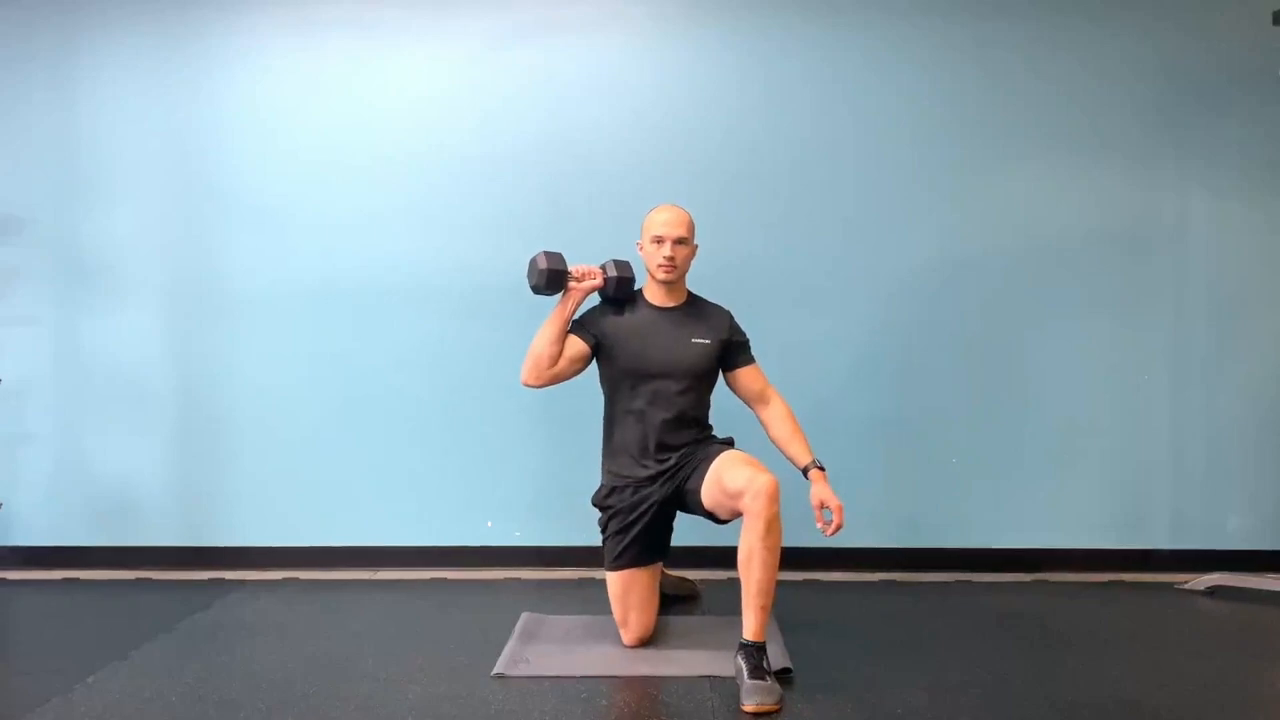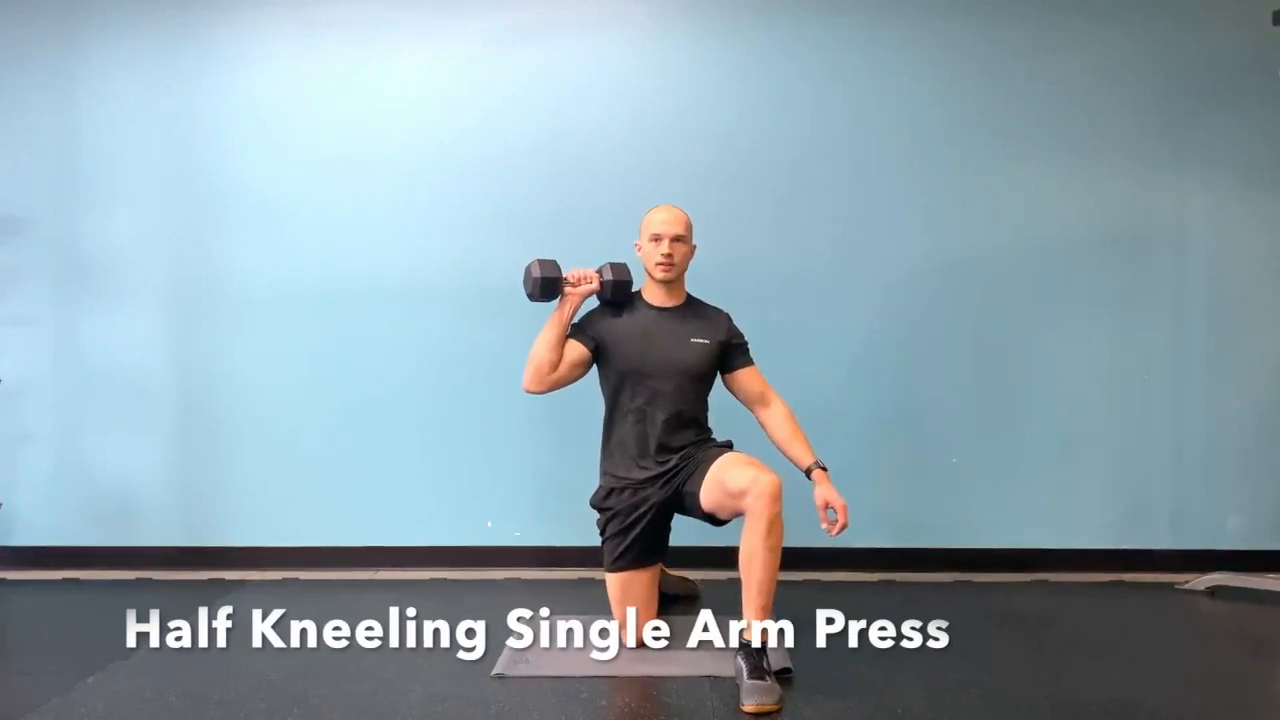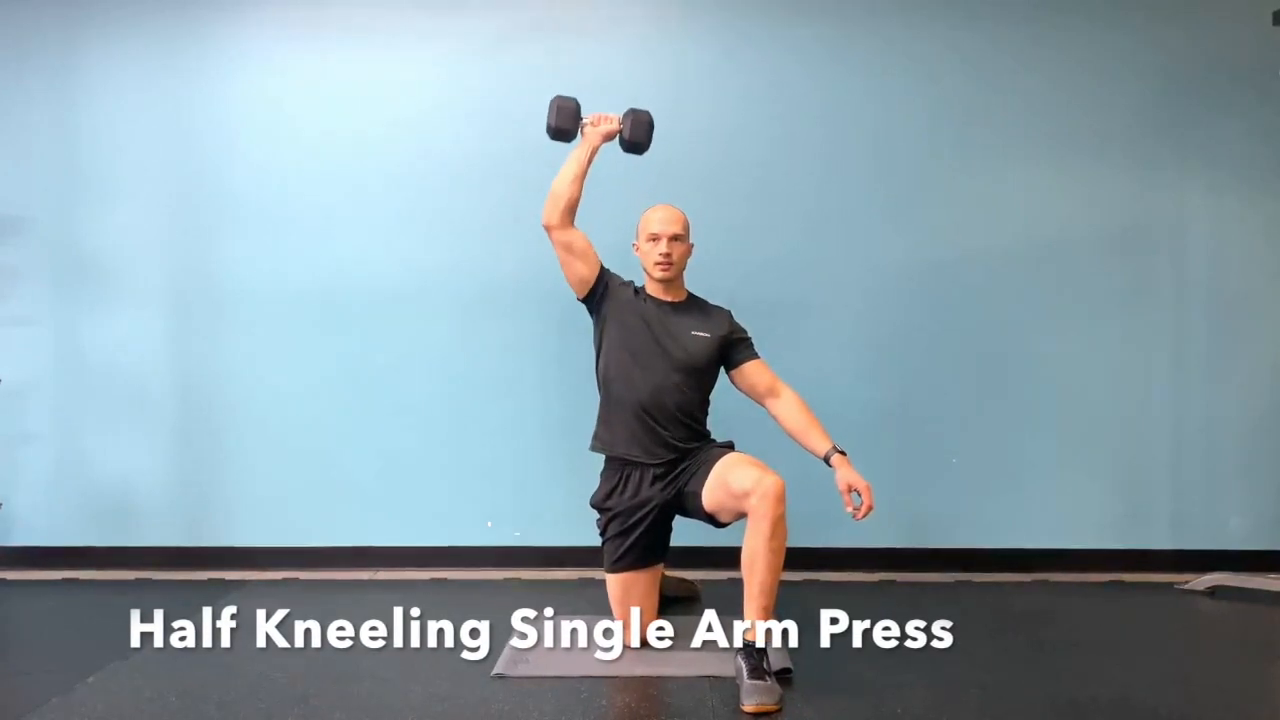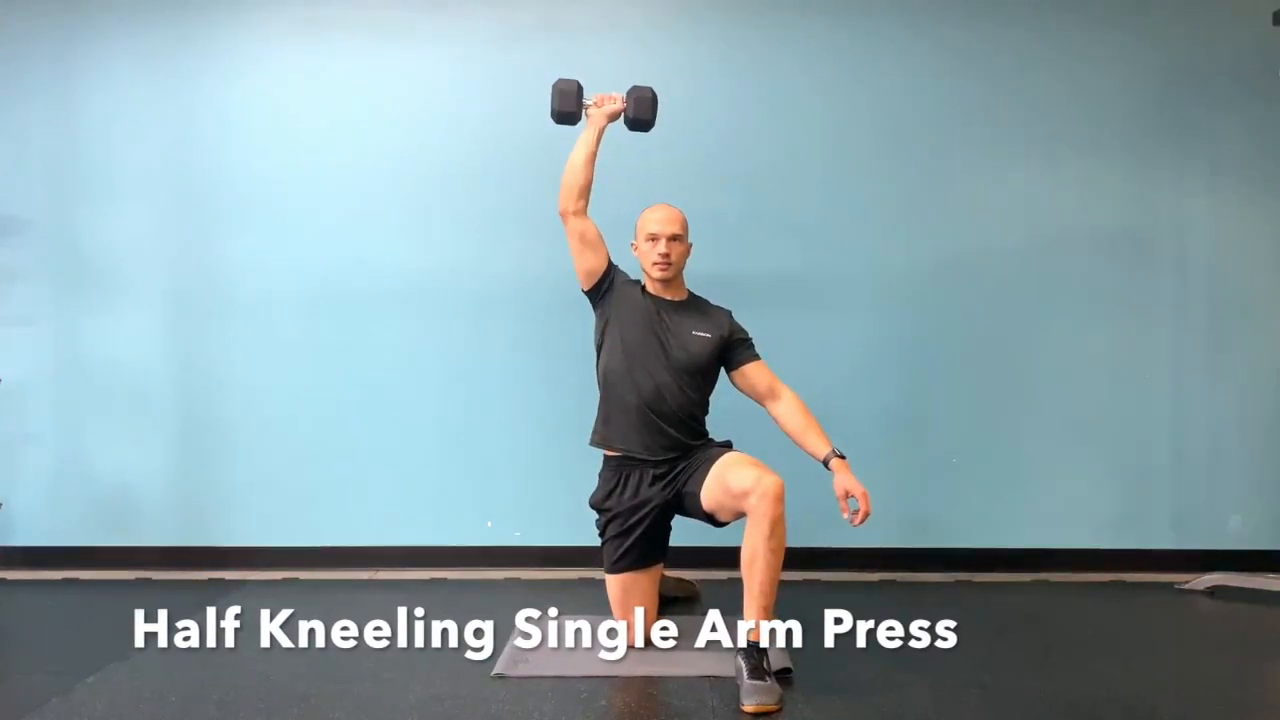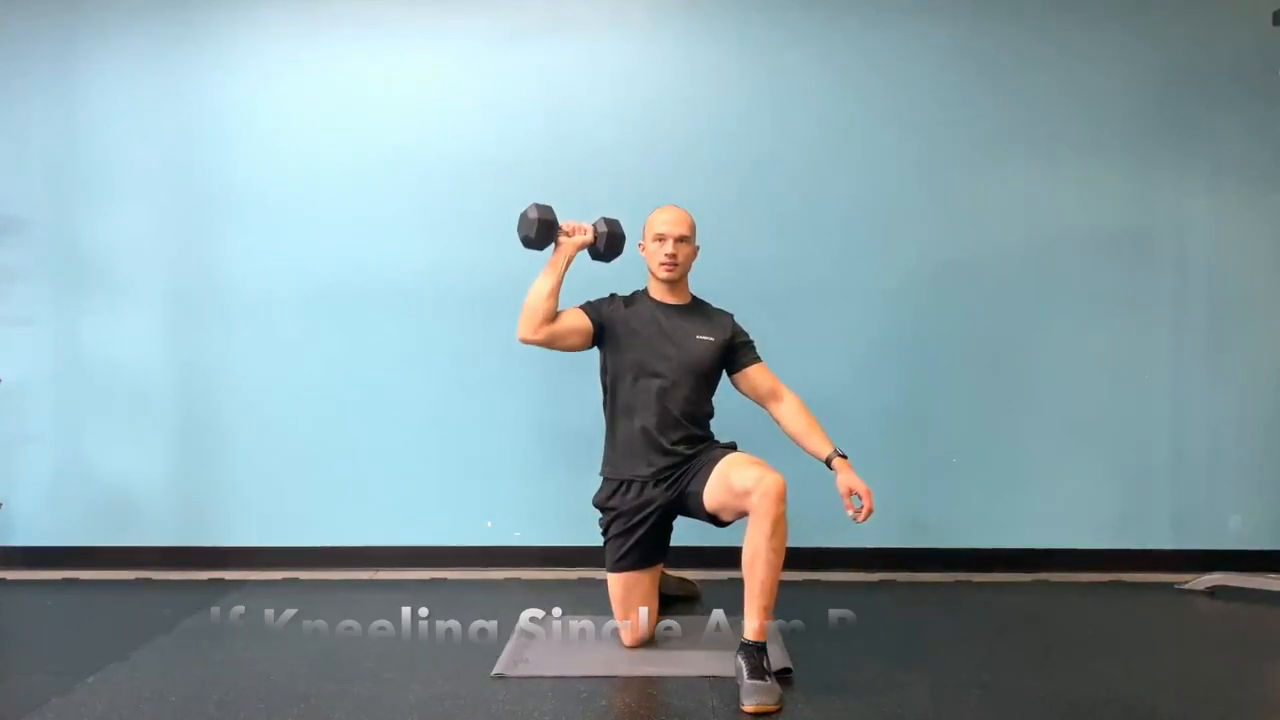
dt=0.7s
person 1, frame 1
left shoulder: (717, 323)
right shoulder: (607, 317)
left elbow: (765, 401)
right elbow: (535, 374)
left wrist: (814, 473)
right wrist: (569, 301)
left hip: (694, 460)
right hip: (630, 480)
left knee: (761, 489)
right knee: (634, 635)
left ankle: (752, 651)
right ankle: (652, 577)
person 1, frame 2
left shoulder: (716, 325)
right shoulder: (606, 320)
left elbow: (765, 403)
right elbow: (537, 382)
left wrist: (817, 473)
right wrist: (567, 306)
left hip: (694, 462)
right hip: (628, 482)
left knee: (764, 487)
right knee: (634, 635)
left ankle: (752, 650)
right ankle: (655, 578)
person 1, frame 3
left shoulder: (717, 322)
right shoulder: (611, 299)
left elbow: (774, 394)
right elbow: (556, 222)
left wrist: (836, 459)
right wrist: (590, 144)
left hip: (695, 463)
right hip: (629, 478)
left knee: (768, 489)
right knee: (635, 636)
left ankle: (753, 650)
right ankle: (660, 578)
person 1, frame 4
left shoulder: (718, 323)
right shoulder: (613, 296)
left elbow: (775, 396)
right elbow: (570, 209)
left wrist: (836, 461)
right wrist: (597, 124)
left hip: (693, 463)
right hip: (627, 477)
left knee: (767, 488)
right knee: (634, 635)
left ankle: (752, 651)
right ankle: (659, 581)
person 1, frame 5
left shoulder: (721, 326)
right shoulder: (614, 314)
left elbow: (777, 398)
right elbow: (532, 330)
left wrist: (837, 462)
right wrist: (565, 253)
left hip: (697, 465)
right hip: (631, 483)
left knee: (769, 487)
right knee: (634, 635)
left ankle: (752, 650)
right ankle: (654, 577)
